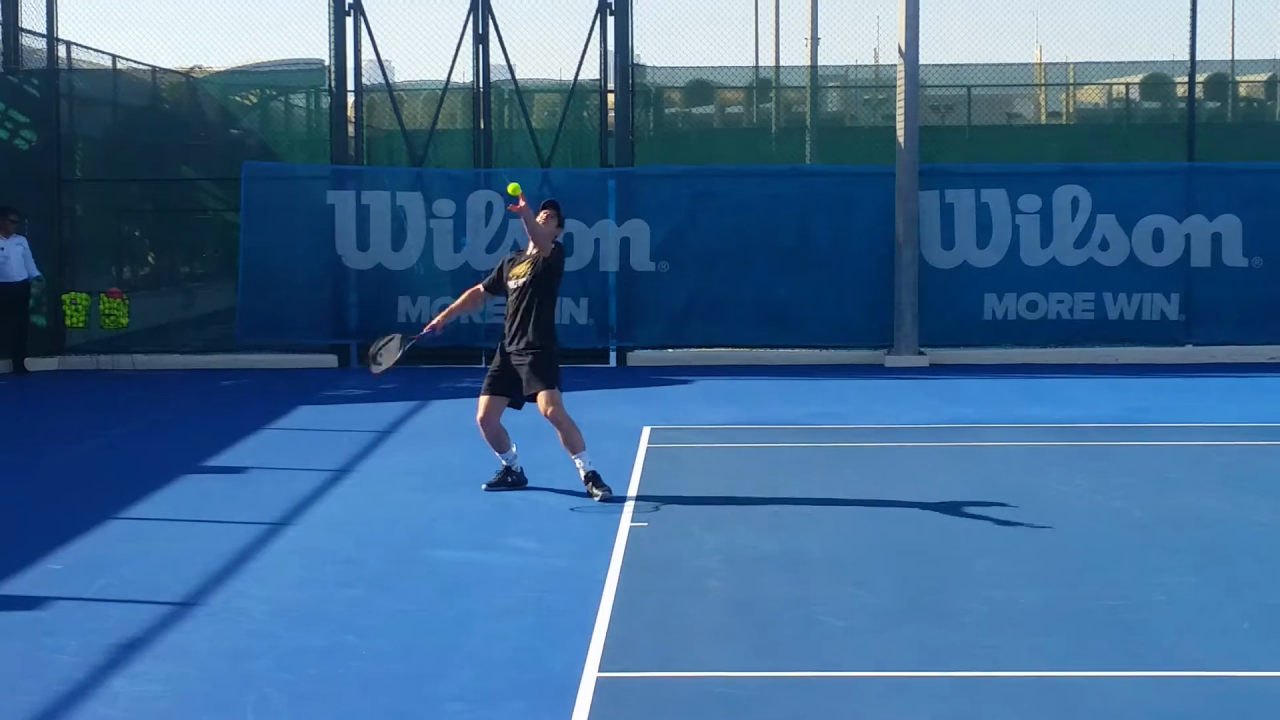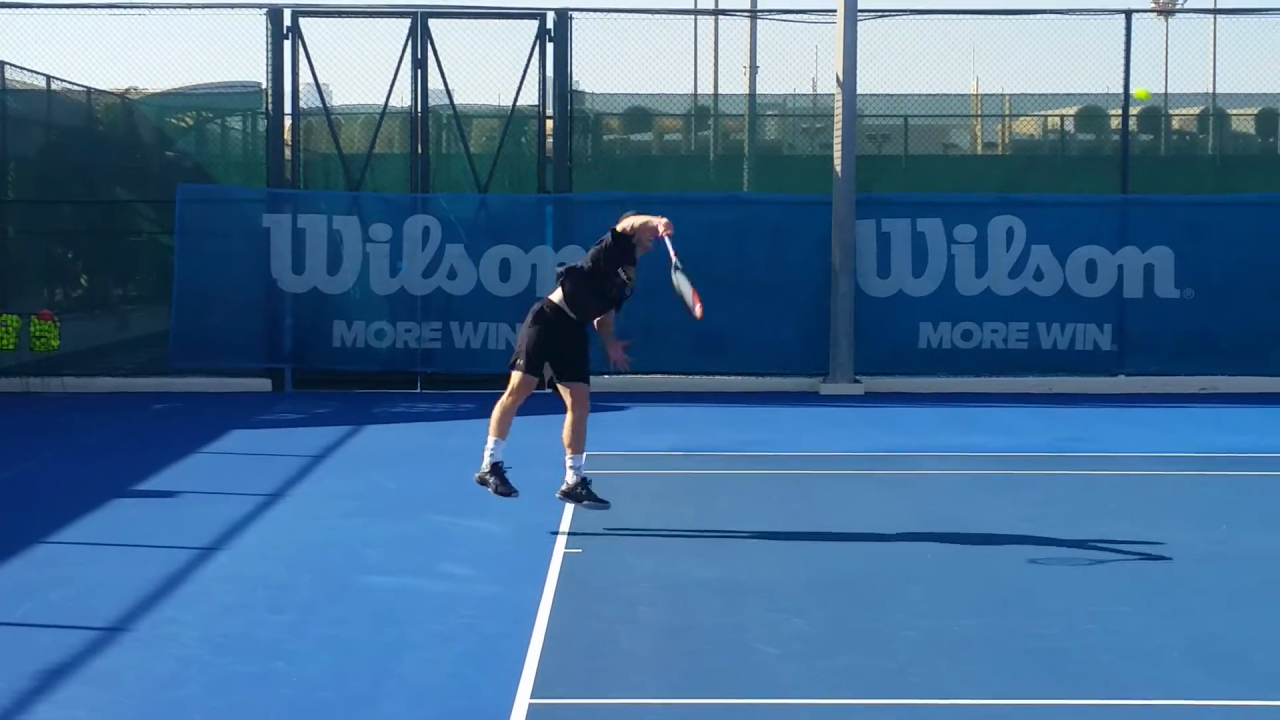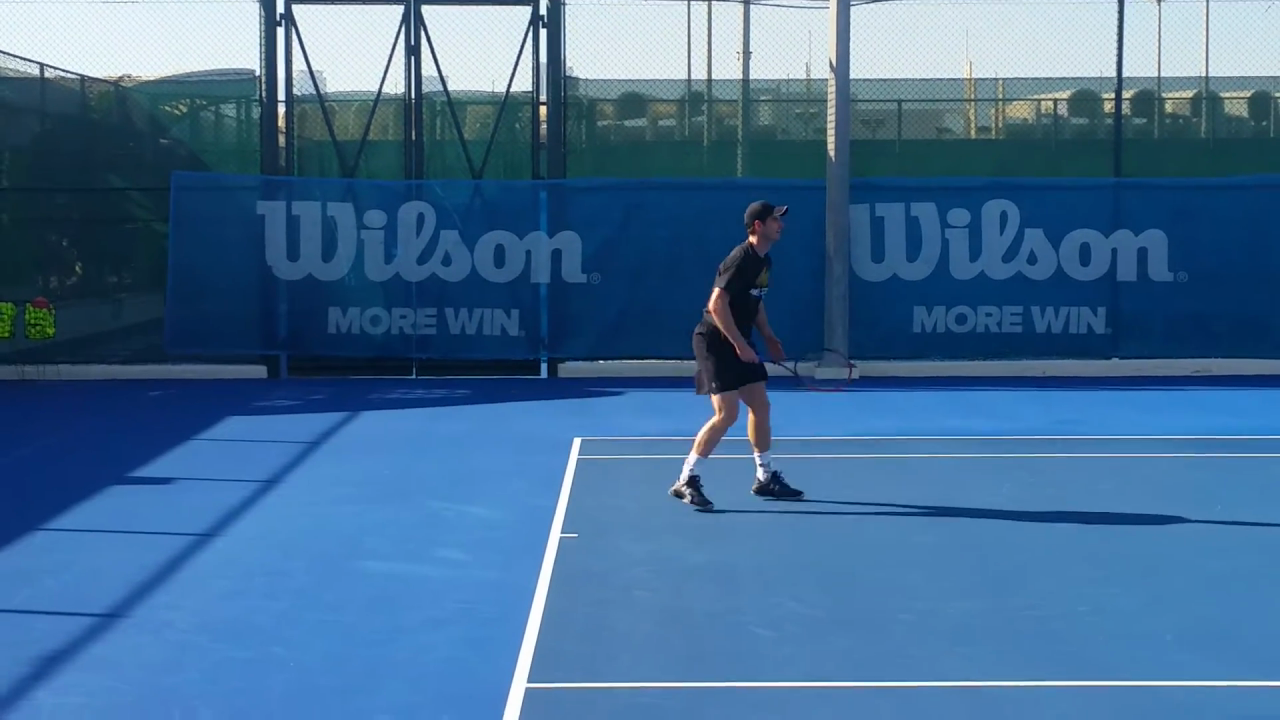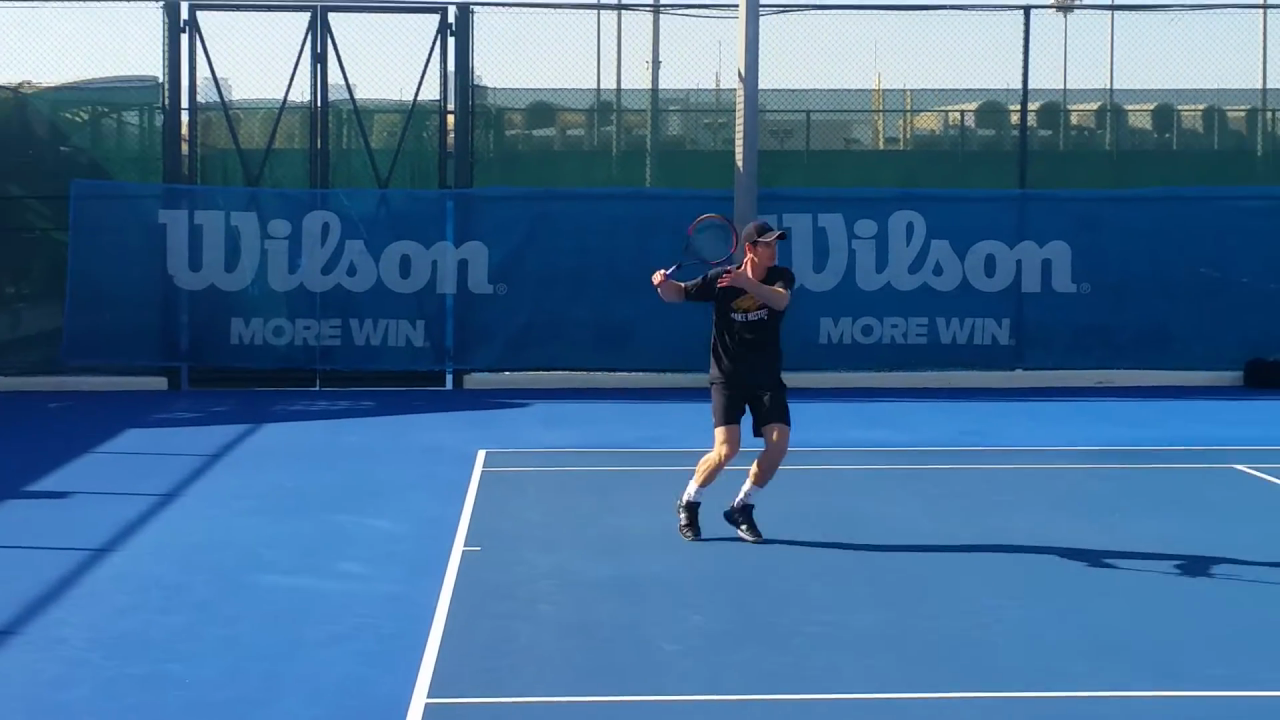
dt=1s
person 1, frame 1
left shoulder: (553, 252)
right shoulder: (510, 260)
left elbow: (540, 239)
right elbow: (479, 293)
left wrist: (524, 217)
right wrist: (443, 317)
left hip: (539, 354)
right hip: (509, 353)
left knee: (553, 411)
right knee: (486, 417)
left ankle: (589, 475)
right ankle: (513, 469)
person 1, frame 2
left shoulder: (626, 279)
right shoulder: (618, 247)
right elbow: (632, 221)
left wrist: (612, 345)
right wrist: (659, 222)
left hip: (572, 332)
right hip: (549, 319)
left knee: (579, 407)
right knee: (518, 391)
left ankle: (574, 482)
right ankle: (491, 466)
person 1, frame 3
left shoulder: (764, 261)
right shoulder: (740, 260)
right elbow: (717, 303)
left wrist: (769, 337)
right wrist: (739, 344)
left hip: (741, 345)
right hip: (715, 342)
left knee: (761, 407)
right knee: (726, 415)
left ankle: (766, 478)
right ankle: (687, 481)
person 1, frame 4
left shoulder: (782, 276)
right shoulder: (721, 278)
left elbow: (780, 300)
right elbow: (675, 293)
left wrist: (748, 282)
right wrist: (661, 281)
left hip: (768, 377)
right hip: (729, 376)
left knee: (778, 445)
right knee: (726, 450)
left ankle: (741, 507)
right ankle: (689, 503)
